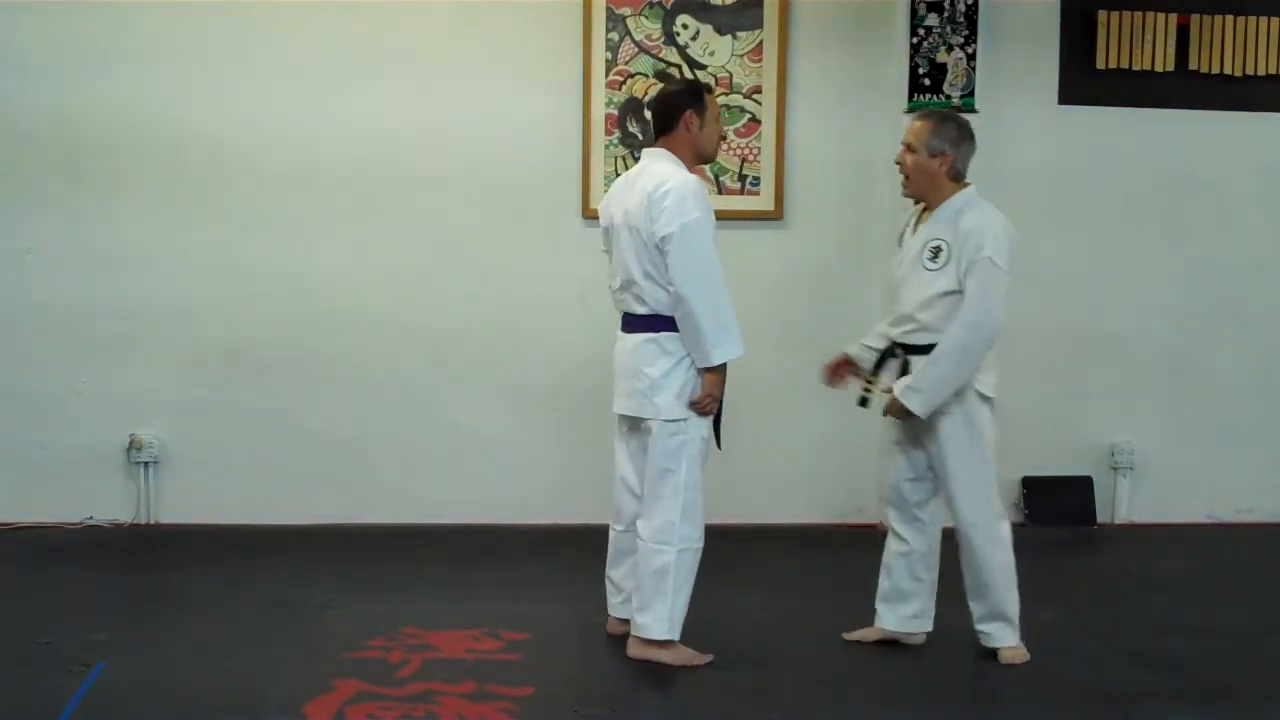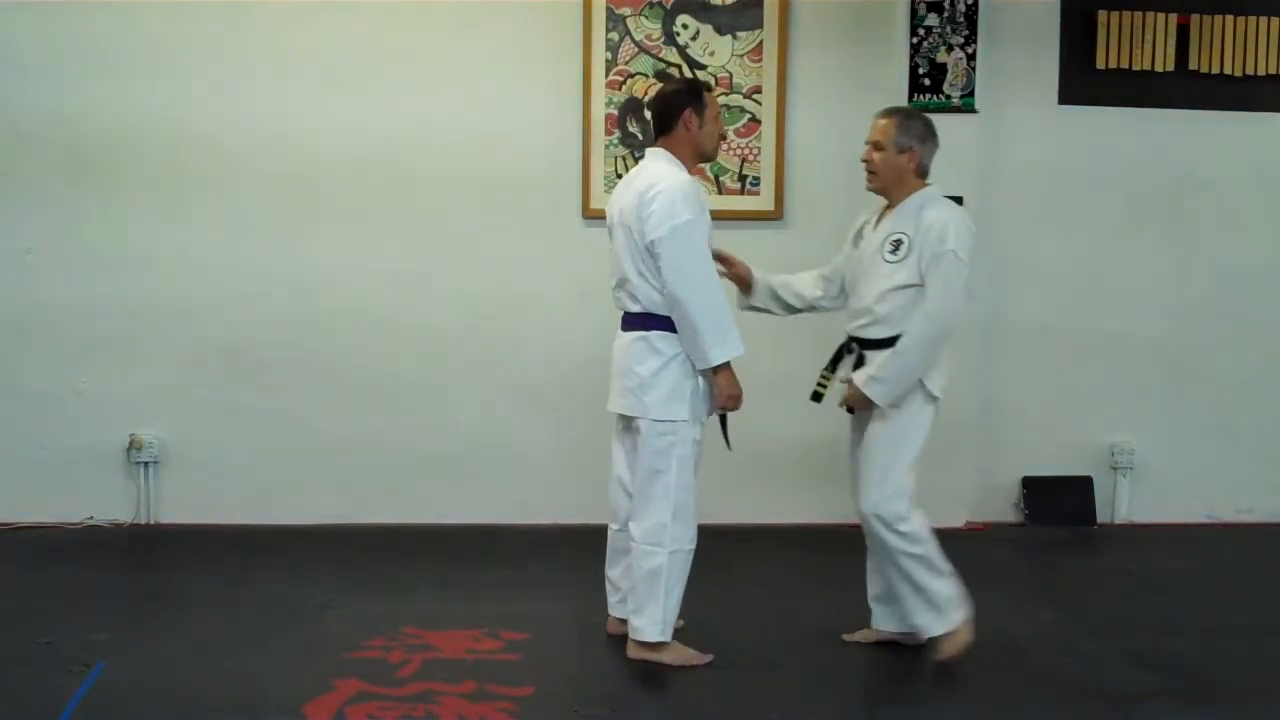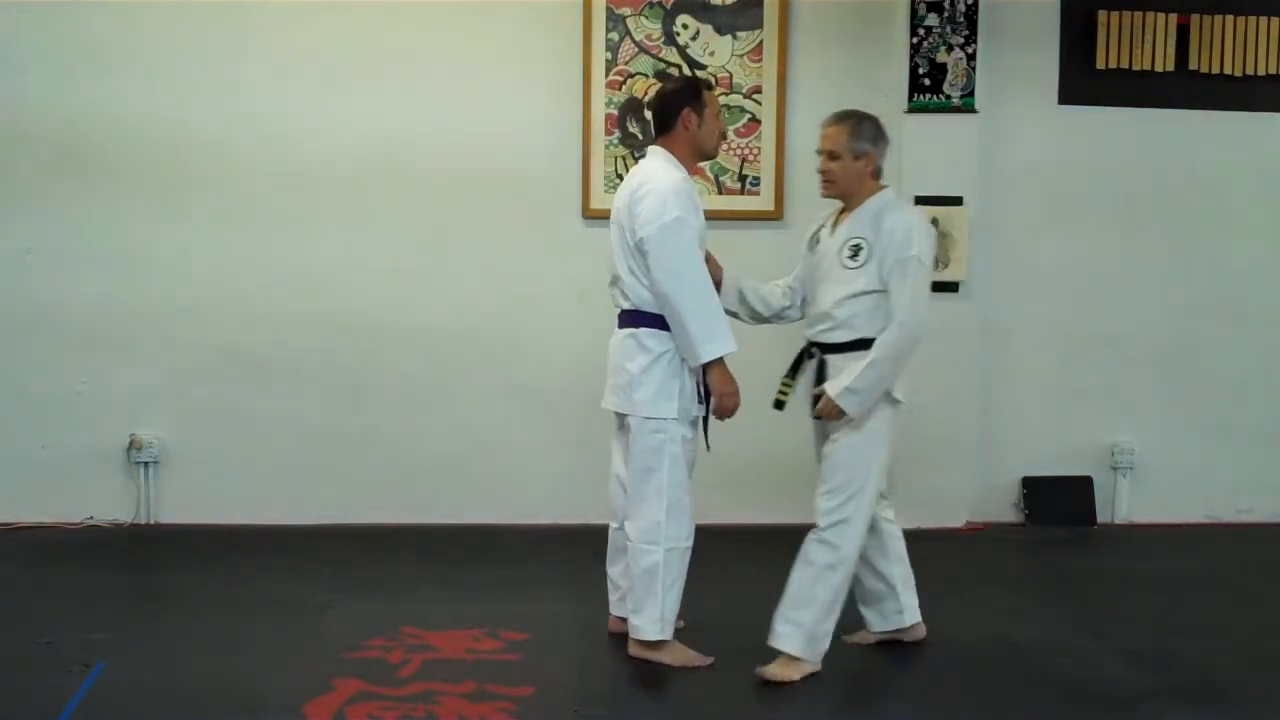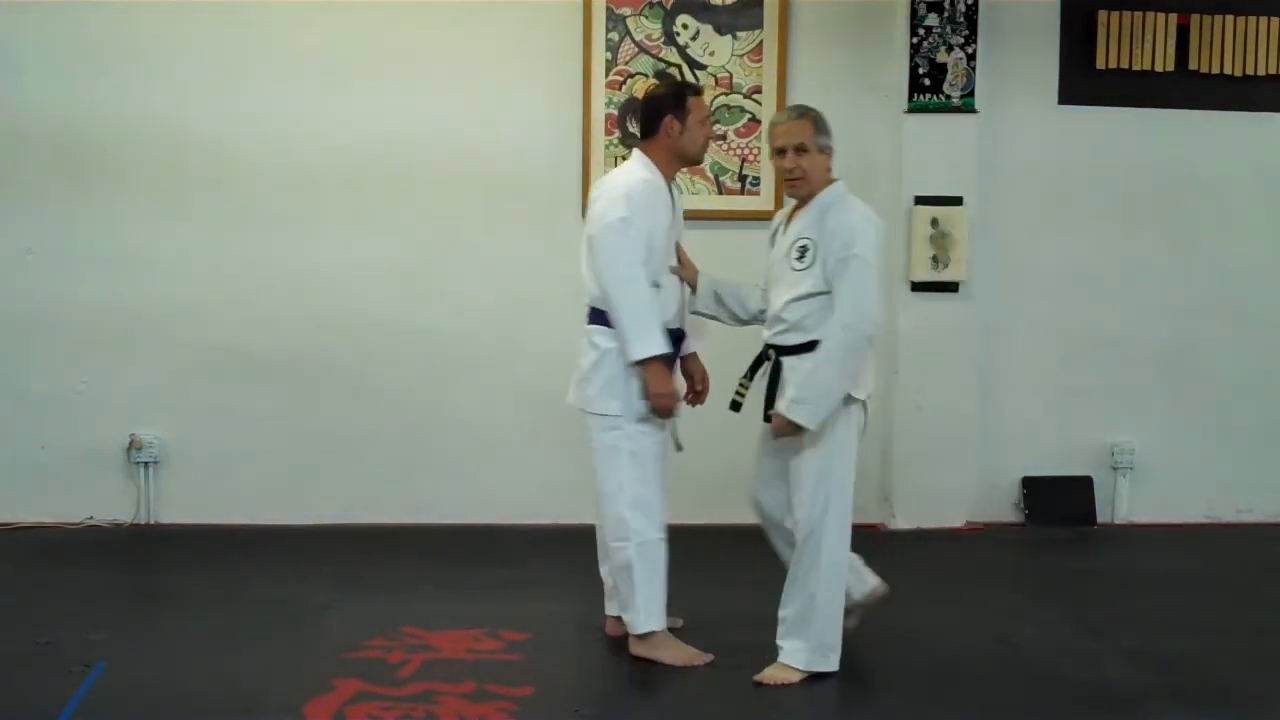
dt=0.3s
person 1, frame 1
left shoulder: (623, 187)
right shoulder: (682, 188)
right elbow: (697, 286)
right wrist: (714, 365)
left hip: (636, 347)
right hip: (672, 358)
left knee: (636, 495)
right knee: (673, 505)
left ankle: (625, 609)
right ankle: (652, 633)
person 1, frame 2
left shoulder: (634, 183)
right shoulder: (676, 190)
right elbow: (692, 288)
right wrist: (722, 367)
left hip: (640, 349)
right hip: (668, 359)
left knee: (635, 496)
right knee: (666, 506)
left ankle: (626, 609)
right ankle: (649, 634)
person 1, frame 3
left shoulder: (647, 180)
right shoulder: (669, 188)
right elbow: (682, 287)
left wrist: (701, 360)
right wrist: (716, 364)
left hip: (644, 351)
right hip: (661, 358)
left knee: (636, 496)
right knee: (662, 505)
left ankle: (628, 609)
right ankle: (650, 633)
person 1, frame 4
left shoulder: (663, 193)
right shoulder: (624, 189)
right elbow: (624, 287)
left wrist: (687, 354)
right wrist: (653, 365)
left hip: (646, 360)
right hip: (624, 363)
left knee: (635, 495)
right knee: (636, 502)
left ankle: (627, 610)
right ankle: (646, 631)
person 2, frame 1
left shoulder: (981, 226)
right shoulder: (919, 220)
left elbow: (978, 326)
left wrist: (916, 392)
right wrist: (864, 354)
left hip: (954, 389)
right hip: (913, 382)
left knee: (975, 513)
right knee: (907, 505)
left ankle: (1002, 630)
right ankle: (901, 618)
person 2, frame 2
left shoulder: (943, 222)
right shoulder: (871, 221)
left elbow: (938, 318)
right elbow: (827, 287)
left wrist: (876, 383)
right wrist: (753, 283)
left hip: (904, 380)
right hip: (867, 375)
left knee: (884, 505)
right knee: (882, 503)
left ankle: (946, 610)
right ankle: (899, 618)
person 2, frame 3
left shoulder: (903, 226)
right shoulder: (827, 226)
left elbow: (907, 325)
right elbow: (790, 299)
left wrist: (851, 392)
right wrist: (724, 283)
left hip: (864, 385)
right hip: (830, 381)
left knee: (836, 514)
right knee: (866, 506)
left ankle: (799, 644)
right ankle: (898, 618)
person 2, frame 4
left shoulder: (851, 221)
right shoulder: (788, 220)
left elbow: (853, 324)
left wrist: (804, 402)
right wrist: (699, 282)
left hip: (829, 384)
right hip: (787, 379)
left knee: (815, 519)
right knee: (773, 501)
left ankle: (808, 651)
right ankle: (853, 587)
